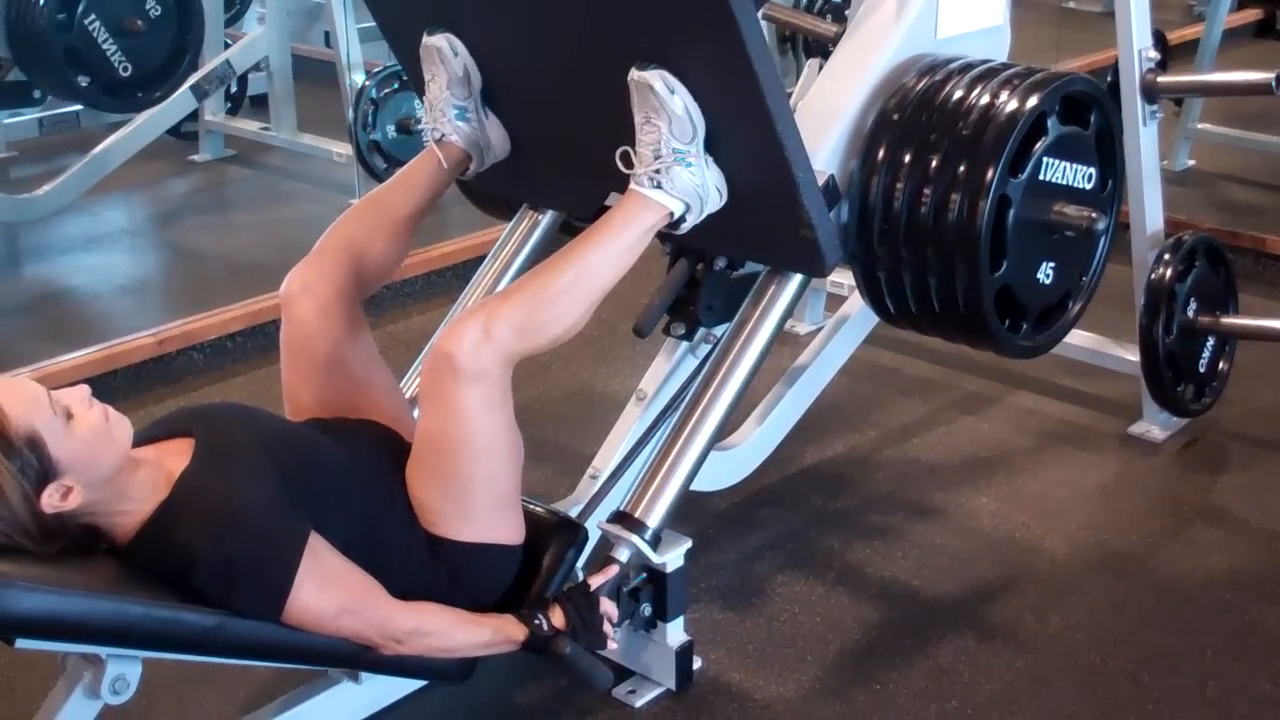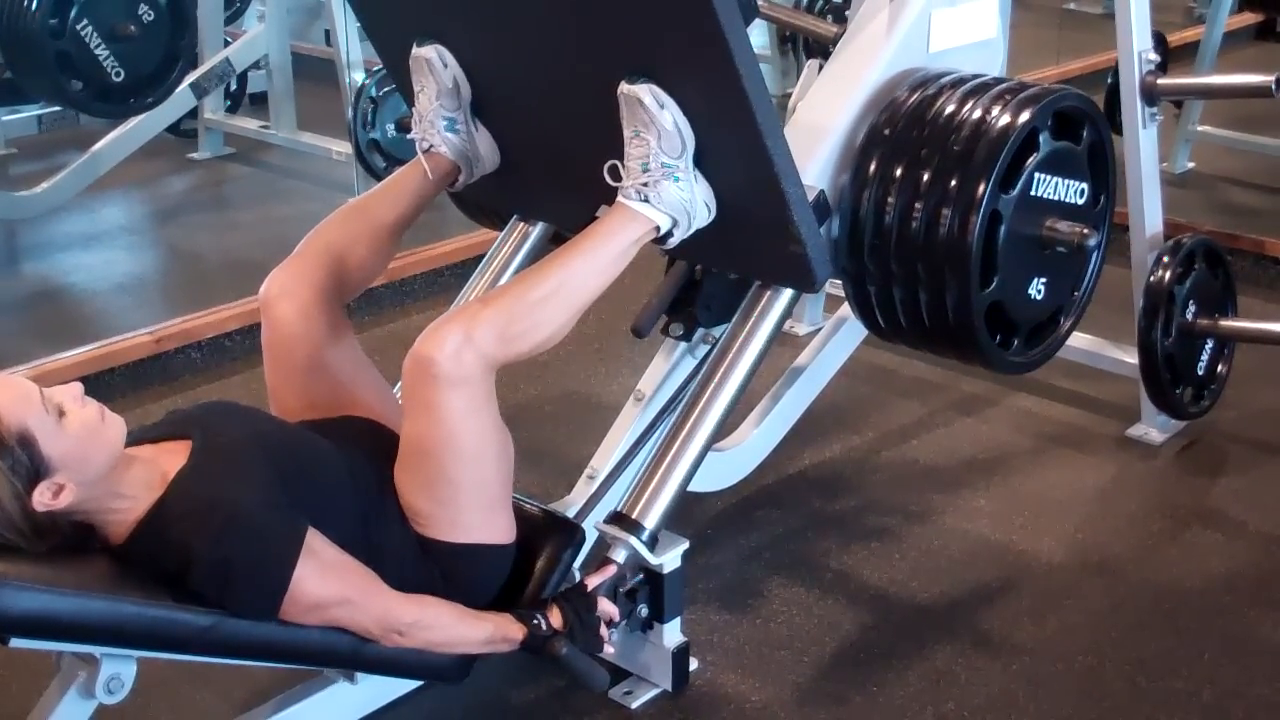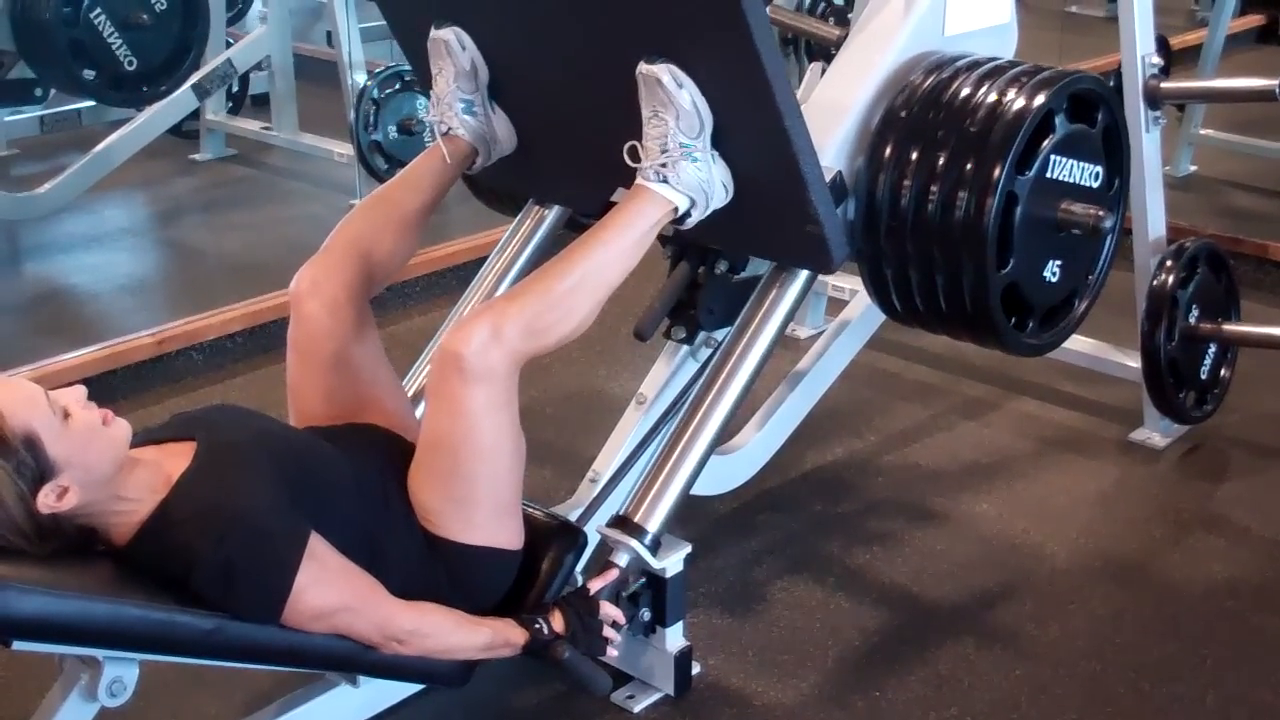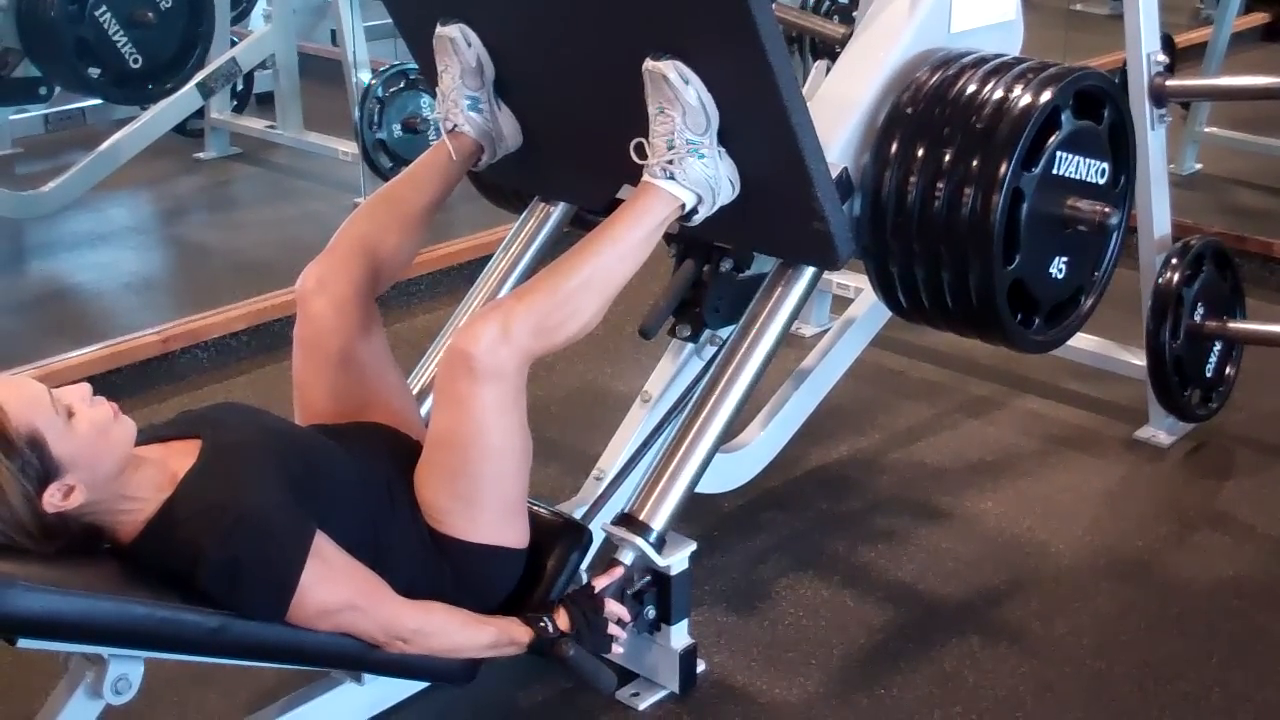
dt=0.5s
person 1, frame 1
left shoulder: (135, 466)
right shoulder: (221, 530)
right elbow: (388, 629)
right wrist: (546, 627)
left hip: (372, 471)
right hip: (446, 559)
left knee: (314, 291)
right knee: (469, 347)
left ankle: (457, 143)
right ankle: (662, 194)
person 1, frame 2
left shoulder: (128, 469)
right shoulder: (219, 528)
right elbow: (389, 619)
right wrist: (544, 627)
right hip: (442, 561)
left knee: (292, 294)
right knee: (449, 352)
left ankle: (444, 157)
right ankle: (649, 207)
person 1, frame 3
left shoulder: (131, 469)
right shoulder: (220, 533)
right elbow: (390, 629)
right wrist: (549, 632)
left hip: (369, 469)
right hip: (441, 560)
left knee: (323, 288)
right knee: (476, 347)
left ankle: (462, 139)
right ankle: (666, 190)
person 1, frame 4
left shoulder: (135, 469)
right shoulder: (227, 532)
right elbow: (395, 627)
right wrist: (553, 630)
right hip: (449, 560)
left knee: (329, 288)
right knee: (487, 346)
left ankle: (468, 137)
right ankle: (672, 188)
